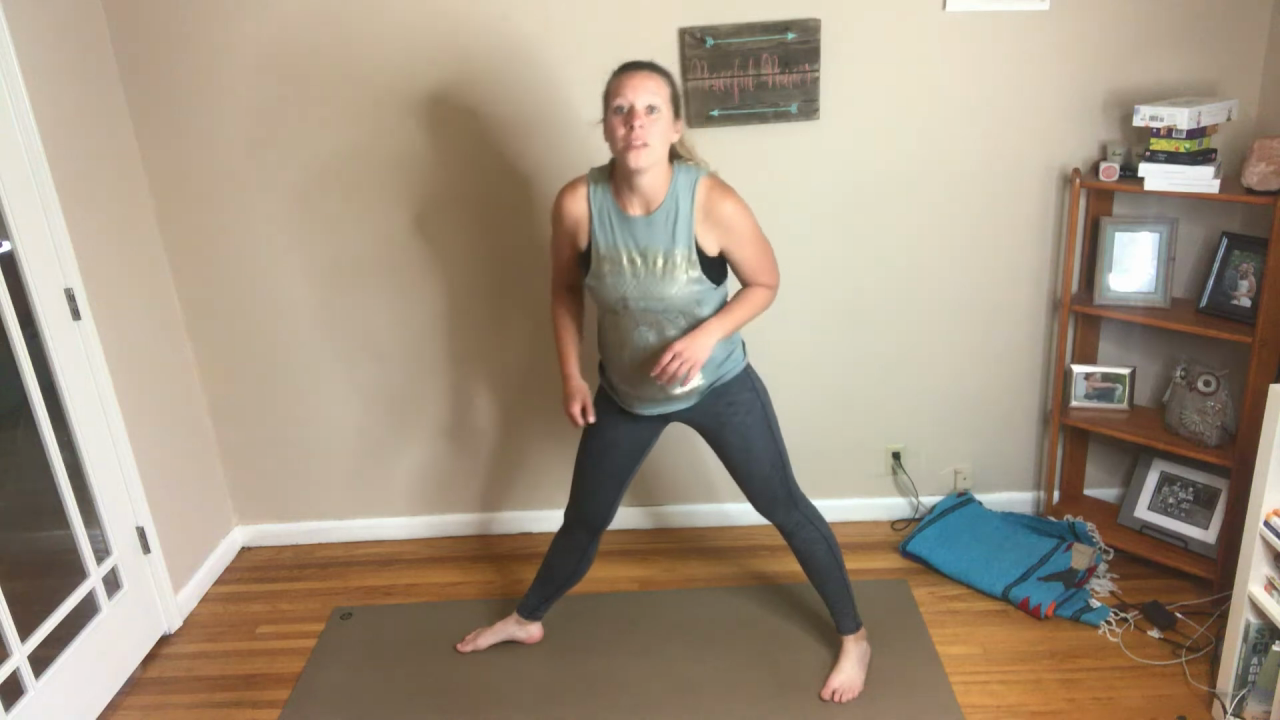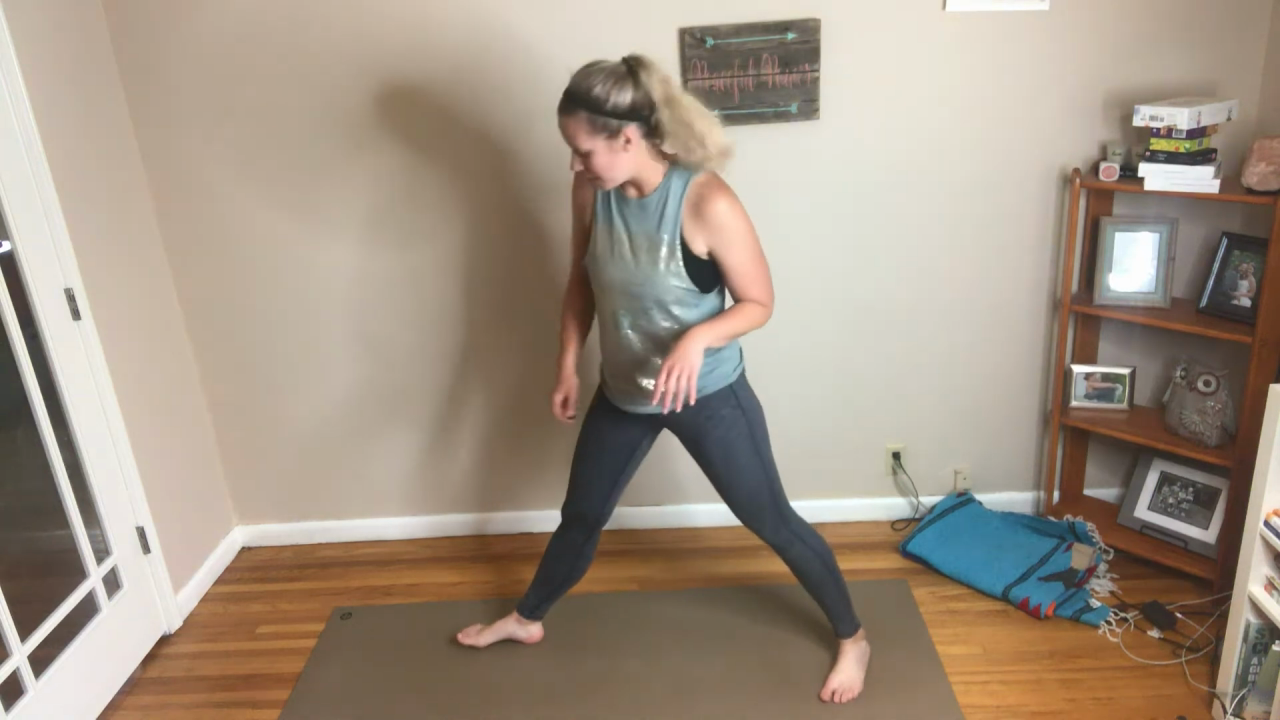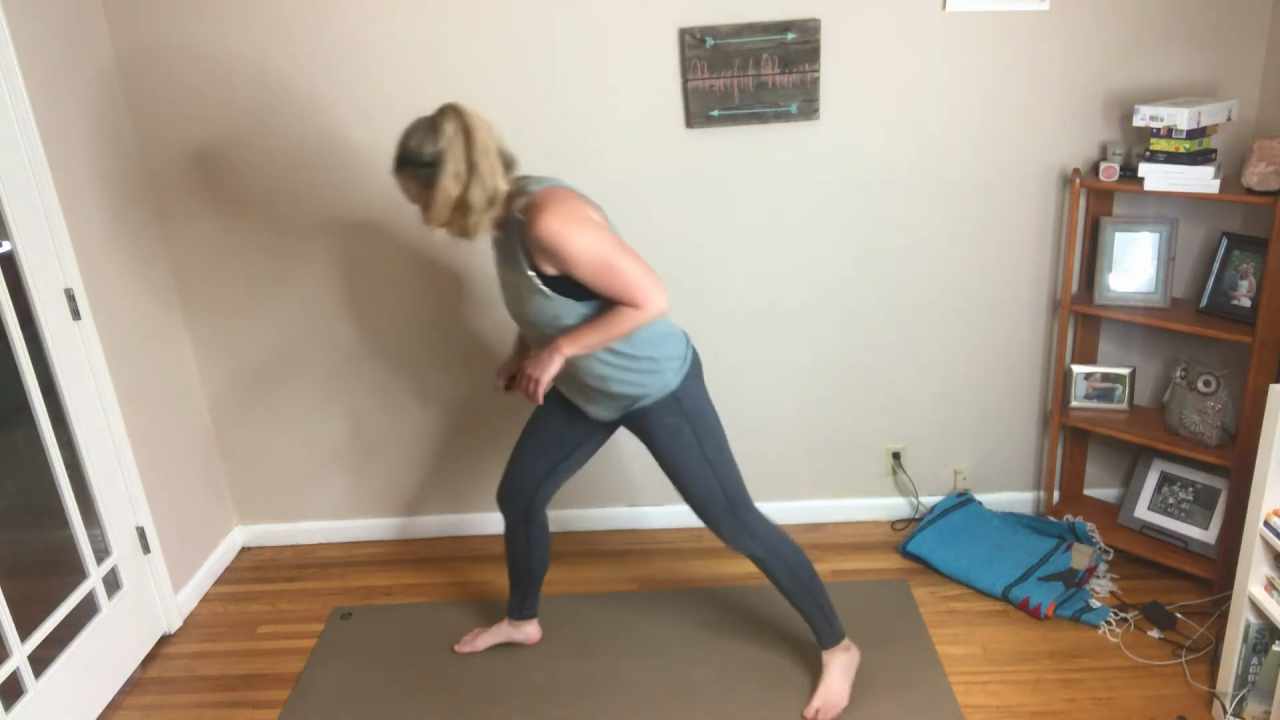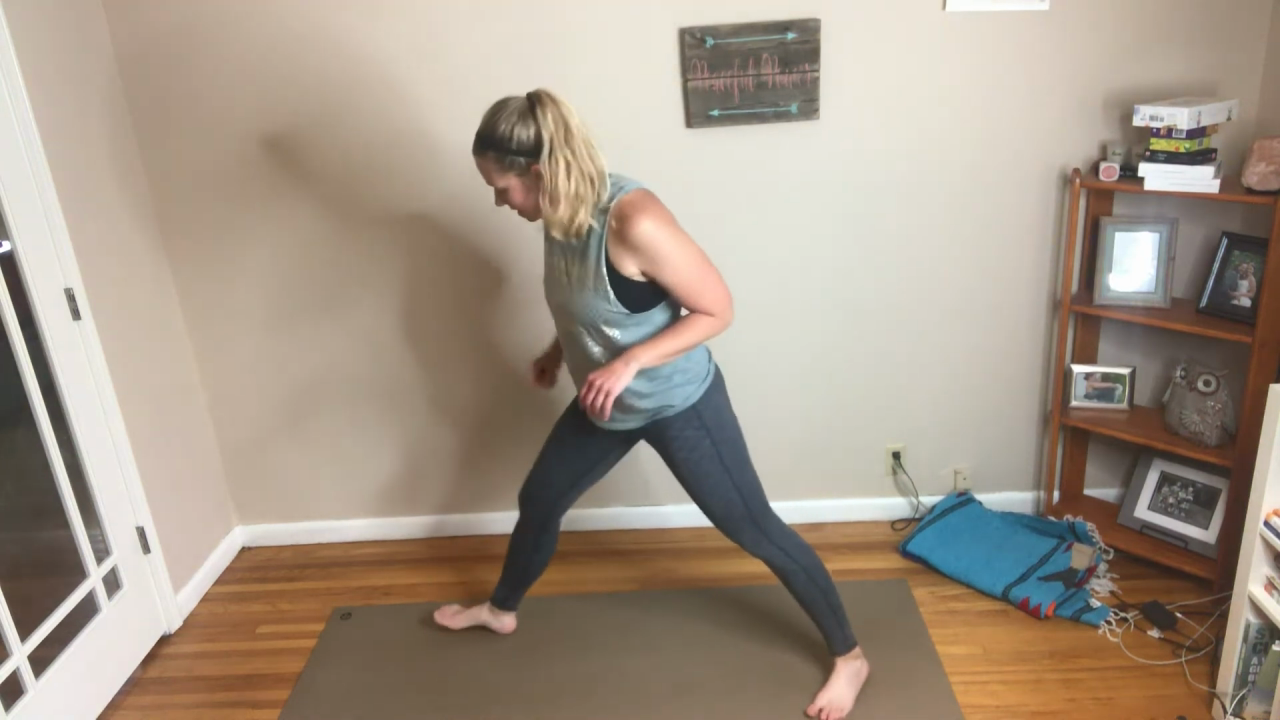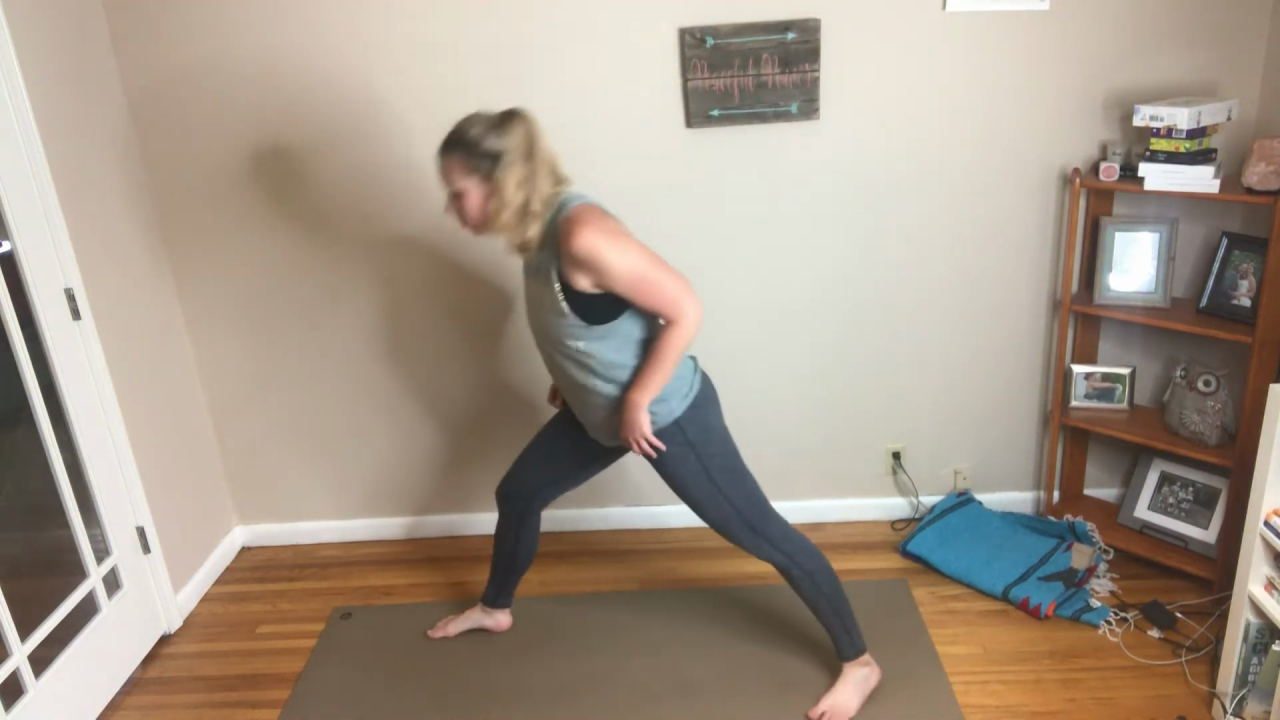
dt=1s
person 1, frame 1
left shoulder: (714, 203)
right shoulder: (577, 203)
left elbow: (765, 284)
right elbow: (566, 291)
left wrist: (709, 333)
right wrist: (571, 375)
left hip: (718, 385)
right hip: (624, 392)
left knee: (785, 507)
right knee: (584, 516)
left ankle: (853, 637)
right ankle: (526, 619)
person 1, frame 2
left shoulder: (708, 202)
right shoulder: (590, 191)
left elbow: (758, 304)
left wrist: (695, 341)
right wrist: (567, 366)
left hip: (709, 393)
right hip: (623, 392)
left knee: (771, 521)
right knee: (581, 514)
left ankle: (851, 639)
right ankle: (527, 619)
person 1, frame 3
left shoulder: (547, 219)
right shoulder: (503, 212)
left elbow: (648, 300)
left wrist: (557, 350)
right wrist: (523, 350)
left hip: (657, 387)
right hip: (585, 388)
left knee: (736, 523)
right knee: (517, 496)
left ankle: (838, 650)
right ankle: (521, 620)
person 1, frame 4
left shoulder: (634, 219)
right shoulder: (560, 214)
left elbow: (716, 310)
left wrist: (629, 362)
right wrist: (560, 350)
left hip: (679, 404)
right hip: (605, 403)
left knee: (755, 530)
right knee: (538, 500)
left ankle: (848, 657)
right ankle: (501, 610)
person 1, frame 5
left shoulder: (580, 233)
right shoulder: (533, 228)
left elbow: (684, 310)
left wrist: (638, 402)
right wrist: (570, 380)
left hip: (666, 414)
right hip: (598, 412)
left knee: (761, 534)
right knee: (516, 493)
left ankle: (859, 663)
right ankle: (494, 608)
